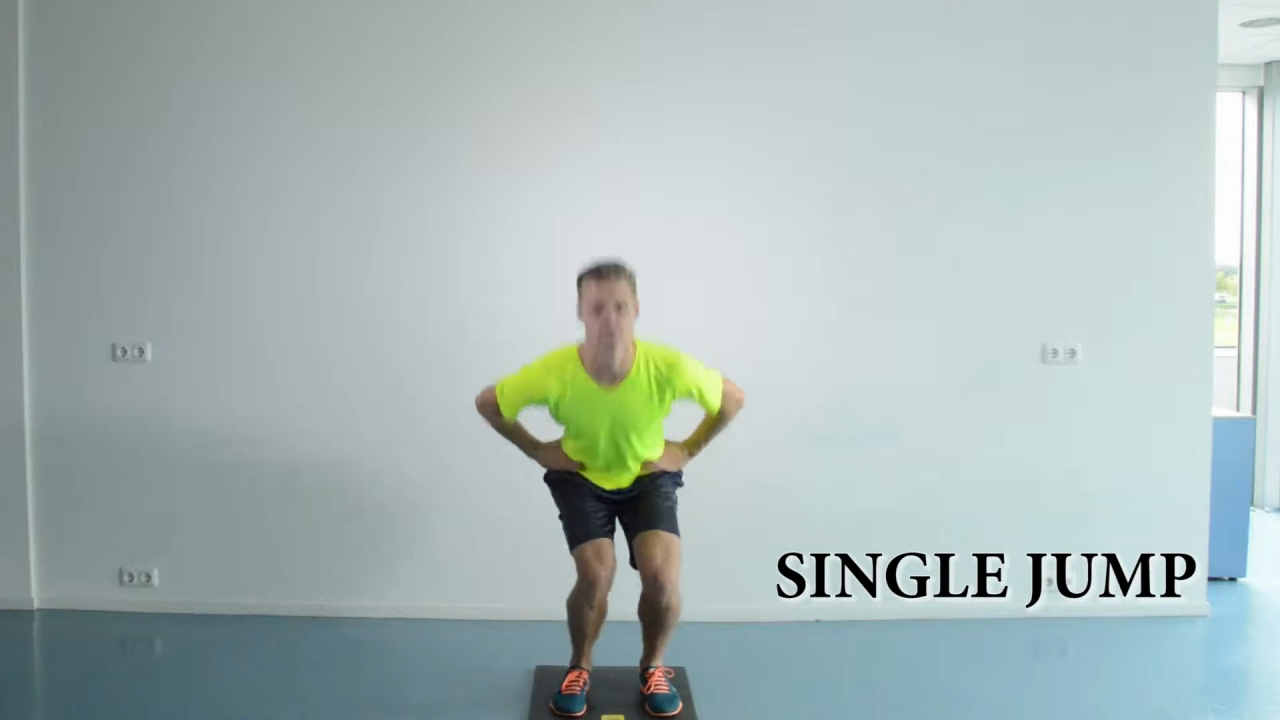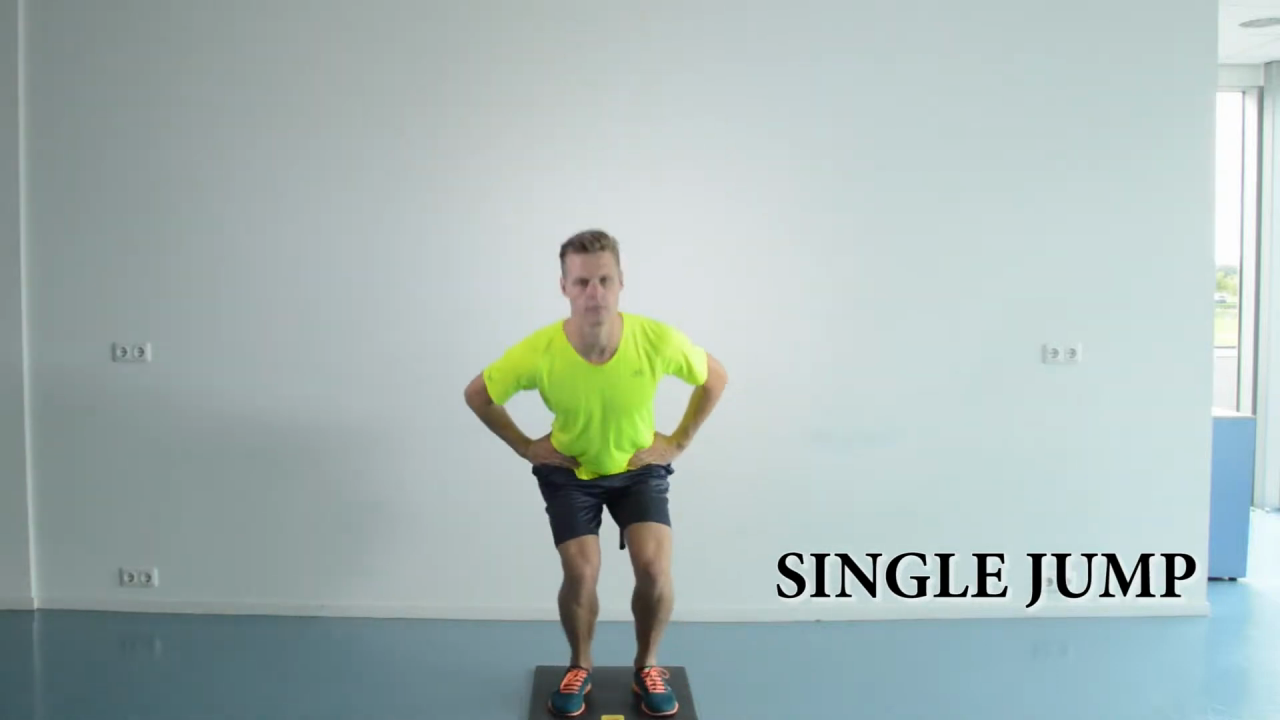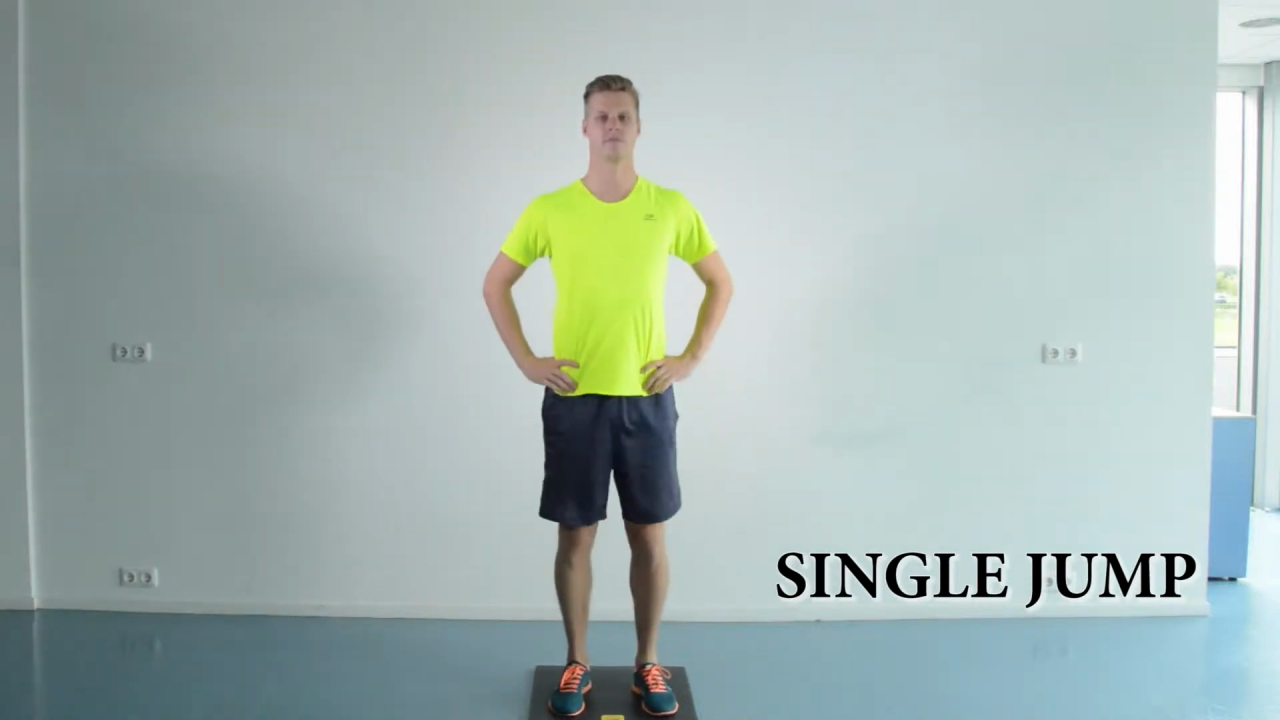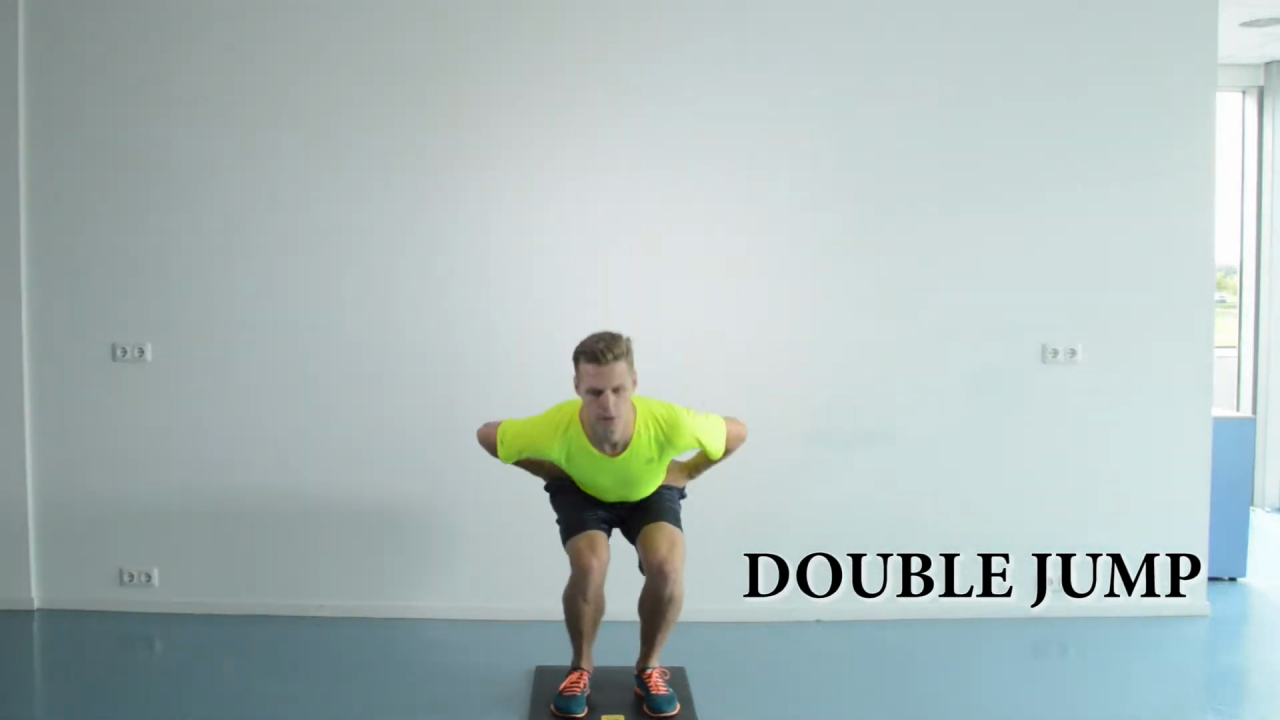
dt=1s
person 1, frame 1
left shoulder: (668, 368)
right shoulder: (553, 372)
left elbow: (732, 398)
right elbow: (487, 403)
left wrist: (688, 450)
right wrist: (537, 450)
left hip: (648, 478)
right hip: (580, 480)
left knee: (662, 575)
right knee: (596, 573)
left ankle: (653, 667)
right ankle: (579, 667)
person 1, frame 2
left shoulder: (658, 341)
right shoulder: (537, 352)
left elbow: (715, 379)
right elbow: (478, 395)
left wrist: (678, 441)
right wrist: (526, 445)
left hip: (638, 467)
right hip: (568, 469)
left knee: (653, 565)
right knee: (582, 572)
left ankle: (646, 664)
right ankle: (580, 665)
person 1, frame 3
left shoulder: (671, 207)
right shoulder: (549, 210)
left elbow: (720, 282)
right elbow: (496, 284)
left wrist: (692, 357)
right wrist: (527, 361)
left hip: (647, 400)
right hip: (574, 402)
left knee: (649, 541)
right knee: (576, 539)
left ankle: (647, 663)
right ankle: (577, 663)
person 1, frame 4
left shoulder: (670, 423)
right shoulder: (554, 429)
left elbow: (737, 431)
right elbow: (487, 434)
left wrist: (689, 471)
right wrist: (544, 469)
left hip: (650, 493)
right hip: (582, 493)
left knee: (666, 566)
right knee: (589, 565)
left ankle: (649, 667)
right ankle: (581, 666)
